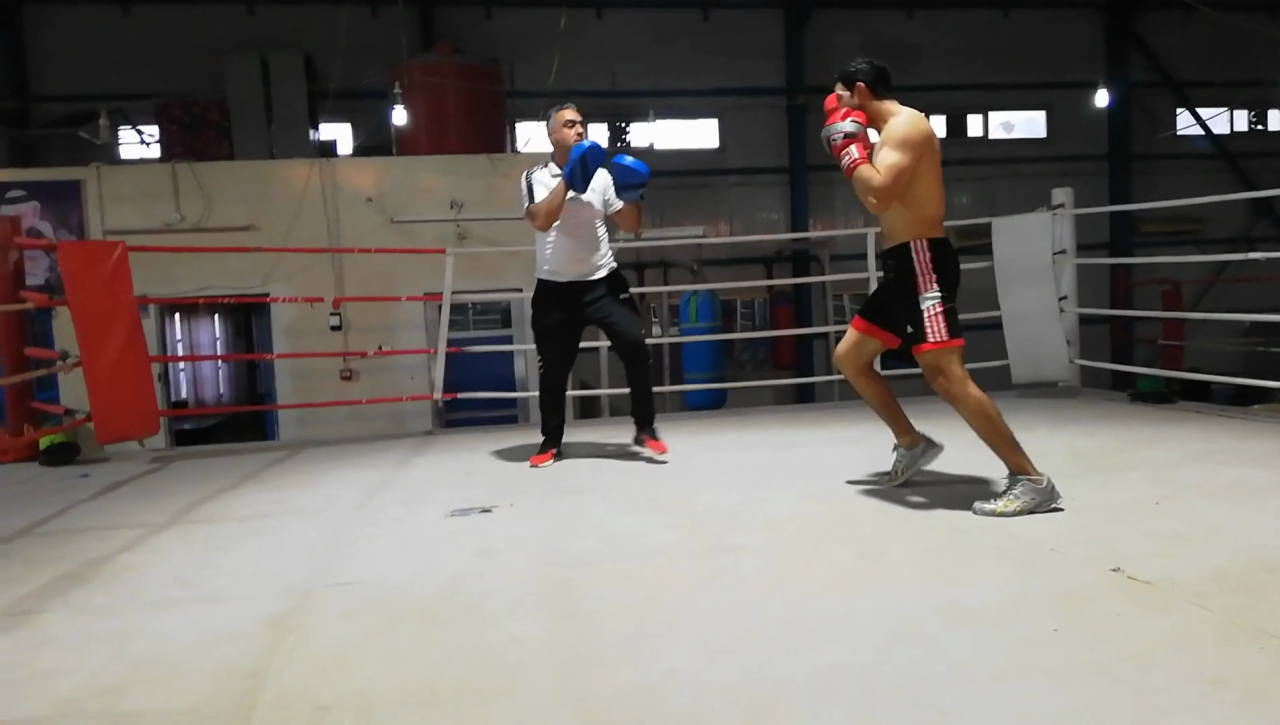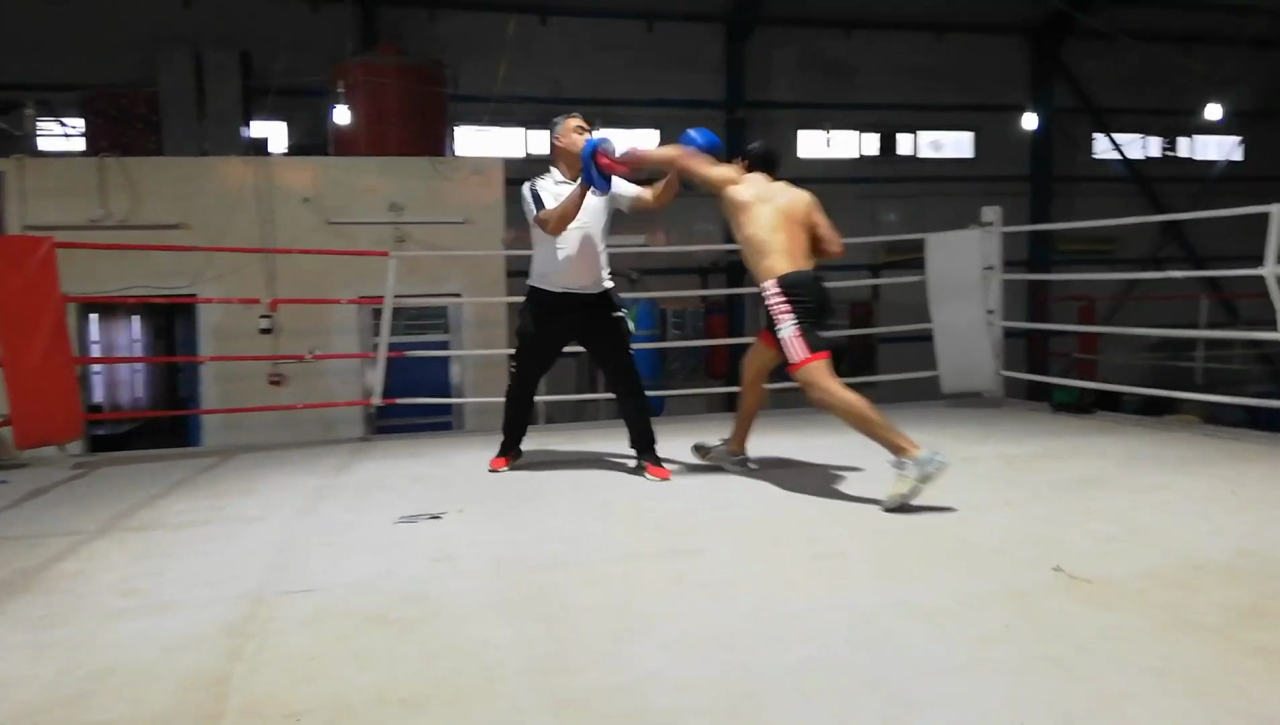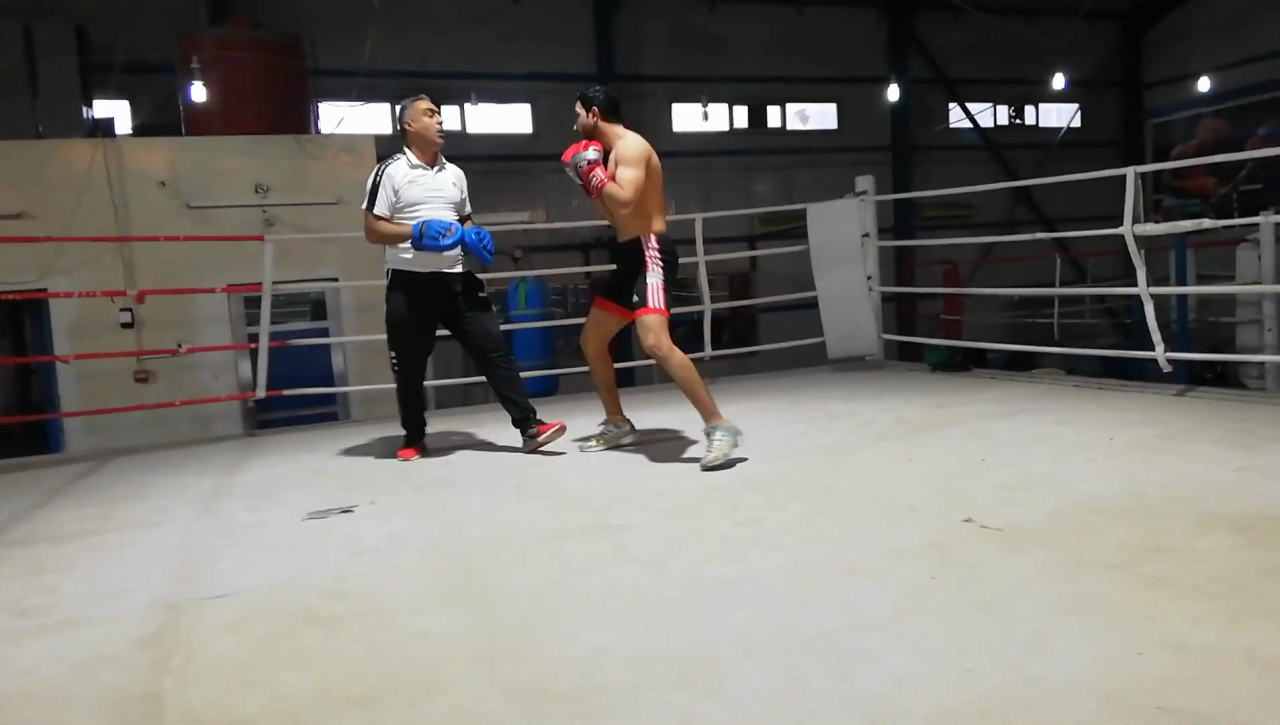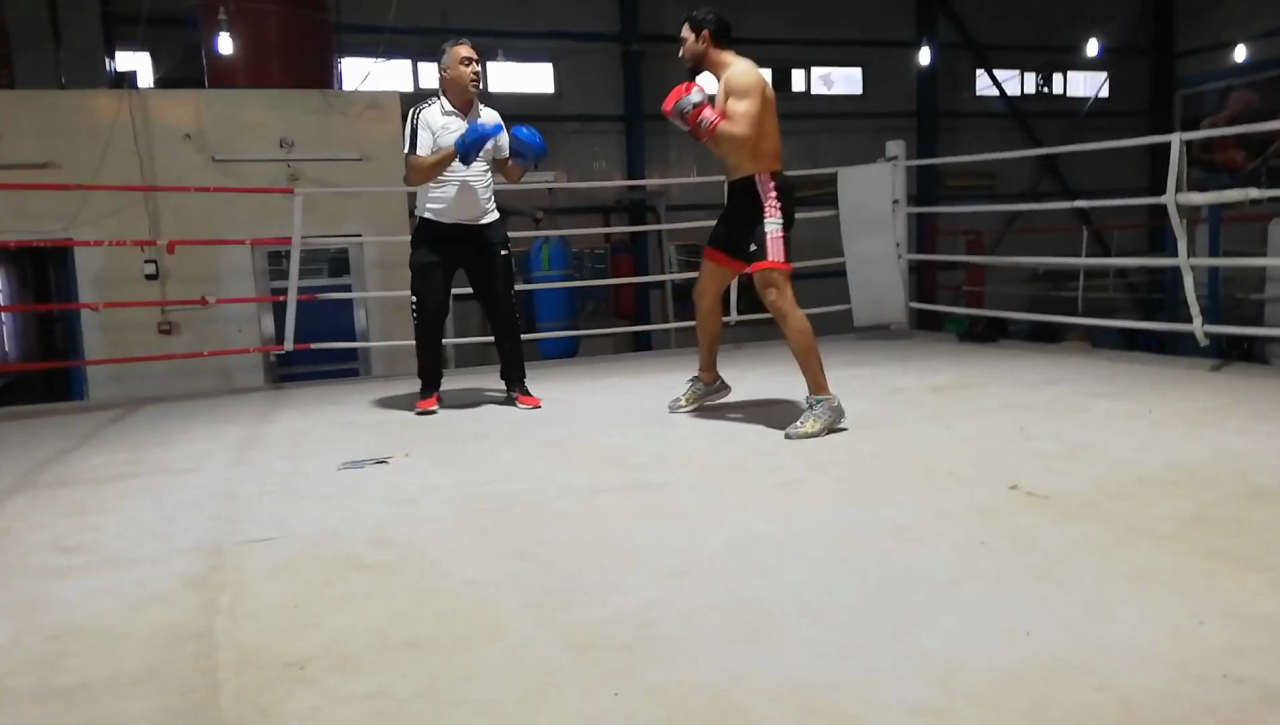
dt=0.5s
person 1, frame 1
left shoulder: (906, 124)
right shoulder: (891, 131)
left elbow: (879, 196)
right elbow: (878, 203)
left wrist: (847, 146)
right wrist: (853, 149)
left hip: (922, 263)
right hip: (901, 268)
left knee: (946, 378)
right knee: (848, 358)
left ankle: (1031, 479)
right ankle: (913, 442)
person 1, frame 2
left shoulder: (736, 182)
right shoulder: (802, 197)
left elbow: (681, 159)
right elbow: (834, 248)
left wrist: (630, 156)
left hip: (782, 294)
right hip: (810, 288)
left knee: (821, 386)
right knee: (753, 367)
left ankle: (912, 456)
right ankle: (734, 449)
person 1, frame 3
left shoulder: (629, 146)
right shoulder: (618, 151)
left elbow: (627, 206)
left wrist: (592, 170)
right wrist: (590, 183)
left hip: (648, 253)
right hip: (630, 256)
left knee: (655, 341)
right knee: (591, 340)
left ankle: (718, 425)
right ankle: (618, 424)
person 1, frame 4
left shoulder: (742, 73)
right shoulder: (726, 81)
left elbow: (743, 138)
left wrist: (700, 113)
right wrist: (695, 125)
left hip: (764, 193)
right hip: (741, 197)
left knee: (776, 296)
right knee: (706, 294)
left ankle: (823, 401)
right ankle: (708, 381)
person 2, frame 1
left shoulder: (601, 174)
right shoulder: (535, 178)
left elbow: (630, 226)
right elbow: (542, 221)
left wrist: (632, 196)
right wrist: (568, 180)
left hip: (602, 283)
right hip: (555, 289)
left knee: (635, 346)
right knee: (553, 370)
left ankle: (645, 429)
right ankle: (551, 443)
person 2, frame 2
right shoulder: (536, 187)
left elbow: (651, 199)
right elbow: (553, 224)
left wrist: (678, 174)
right wrist: (583, 183)
left hip: (597, 299)
right hip: (547, 300)
left knee: (625, 374)
right knee: (524, 376)
left ankle: (646, 455)
right ankle: (509, 447)
person 2, frame 3
left shoulder: (455, 174)
right shoulder: (390, 171)
right elbow: (372, 230)
left wrist: (475, 238)
right wrist: (415, 234)
left hip: (455, 281)
right hip: (410, 284)
left knee: (493, 347)
right knee: (409, 366)
left ankle: (529, 425)
right ankle: (414, 437)
person 2, frame 4
left shoulder: (490, 118)
right shoulder: (424, 114)
left elbow: (510, 173)
right elbow: (416, 173)
left wrist: (524, 158)
right wrist: (457, 148)
left hip: (484, 228)
right hip: (435, 231)
left knee: (503, 307)
right knee: (428, 312)
left ankle: (515, 385)
right ankle: (430, 388)
